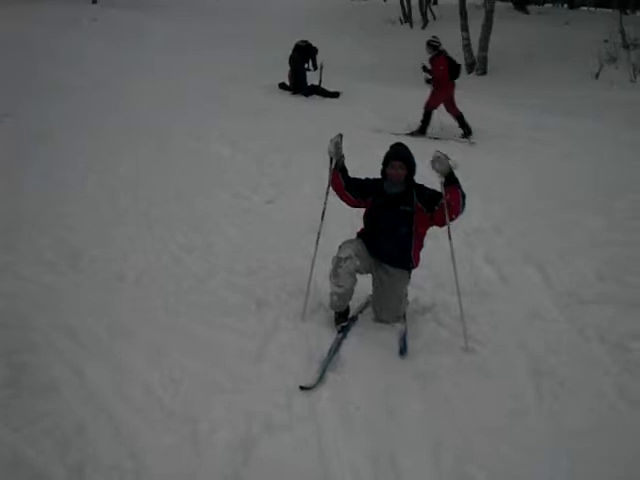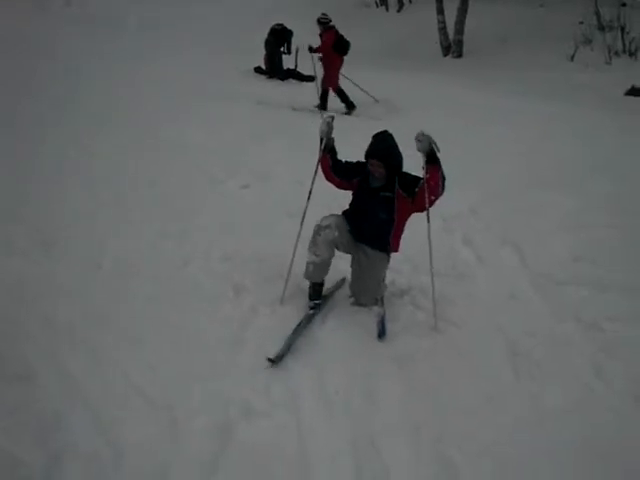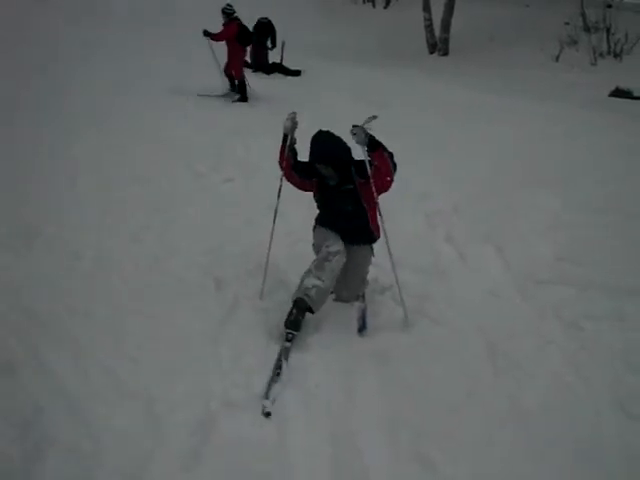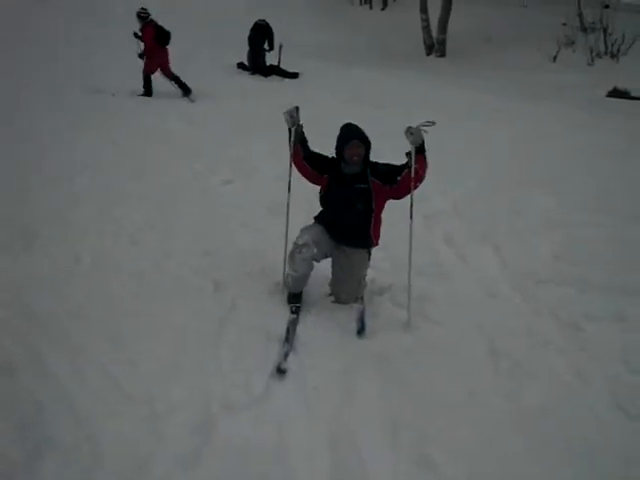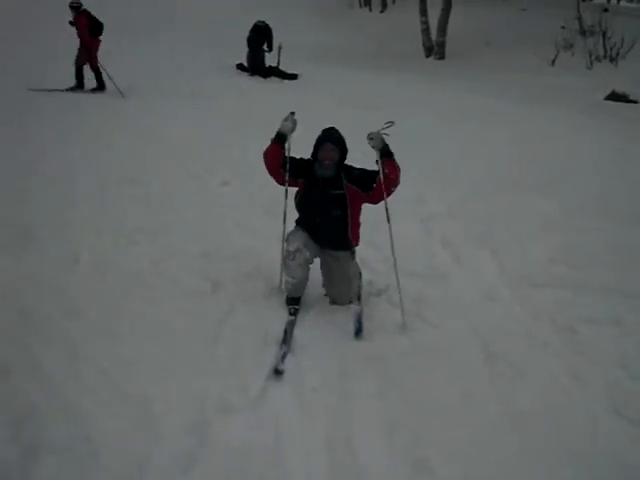
dt=1s
person 1, frame 1
left shoulder: (421, 197)
right shoulder: (374, 189)
left elbow: (452, 209)
right elbow: (346, 189)
left wrist: (447, 177)
right wrist: (337, 164)
left hip: (396, 266)
right hip: (367, 251)
left knee: (387, 318)
right knee: (346, 256)
left ankle: (395, 301)
right ankle: (340, 309)
person 1, frame 2
left shoulder: (404, 186)
right shoulder: (360, 173)
left elbow: (432, 191)
right elbow: (334, 172)
left wrist: (430, 157)
right wrist: (327, 143)
left hip: (376, 248)
right hip: (349, 231)
left knee: (365, 300)
right knee: (327, 228)
left ankle: (370, 287)
right ankle: (316, 282)
person 1, frame 3
left shoulder: (361, 173)
right shoulder: (317, 176)
left elbow: (386, 174)
right elbow: (291, 170)
left wrist: (370, 144)
right wrist: (288, 139)
left hip: (359, 241)
right hip: (328, 231)
left knee: (347, 296)
right knee: (333, 254)
left ankle: (354, 288)
right ankle: (302, 304)
person 1, frame 4
left shoulder: (378, 176)
right shoulder: (329, 169)
left elbow: (411, 178)
right elbow: (304, 158)
left wrist: (417, 149)
right wrist: (296, 132)
left hip: (356, 246)
right hip: (326, 232)
left knee: (345, 298)
right knee: (303, 247)
left ankle: (351, 283)
right ankle: (294, 290)
person 1, frame 5
left shoulder: (353, 179)
right shoulder: (304, 172)
left elbow: (388, 183)
right elbow: (275, 165)
left wrist: (383, 152)
right wrist: (282, 137)
left hip: (339, 246)
right hip: (308, 234)
left knee: (342, 299)
right knee: (295, 252)
left ankle: (351, 275)
right ankle: (294, 295)
